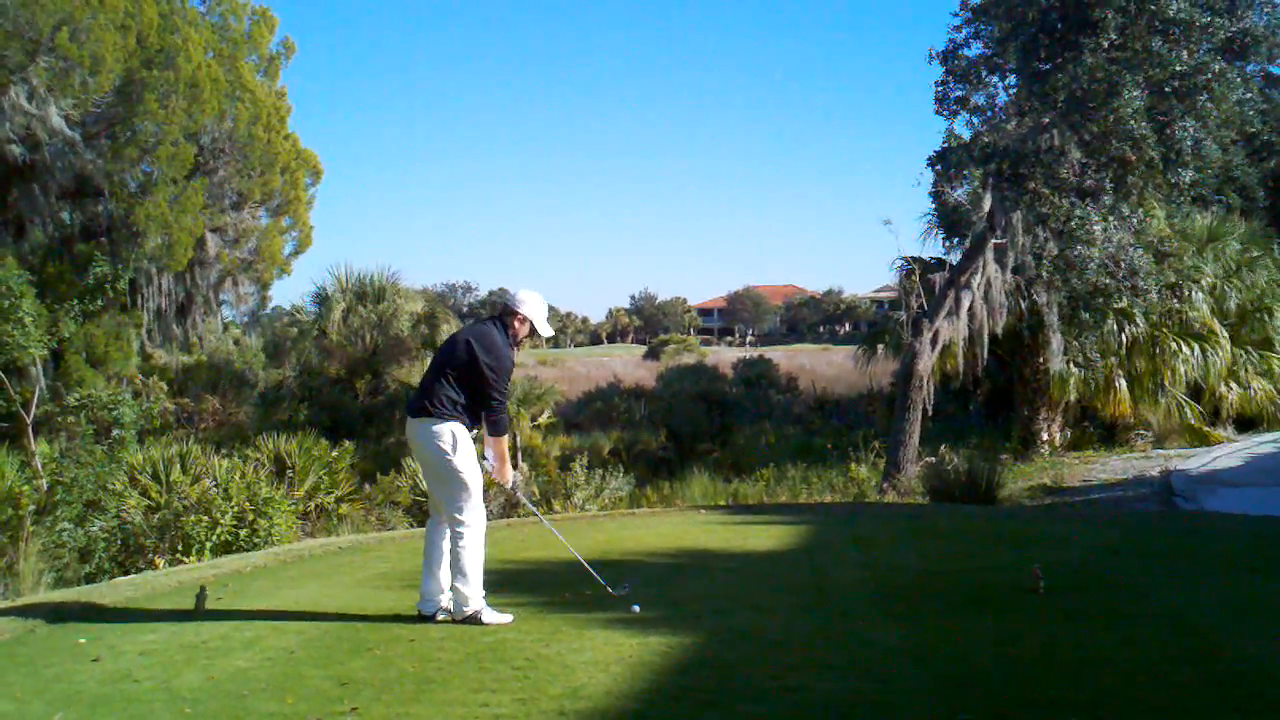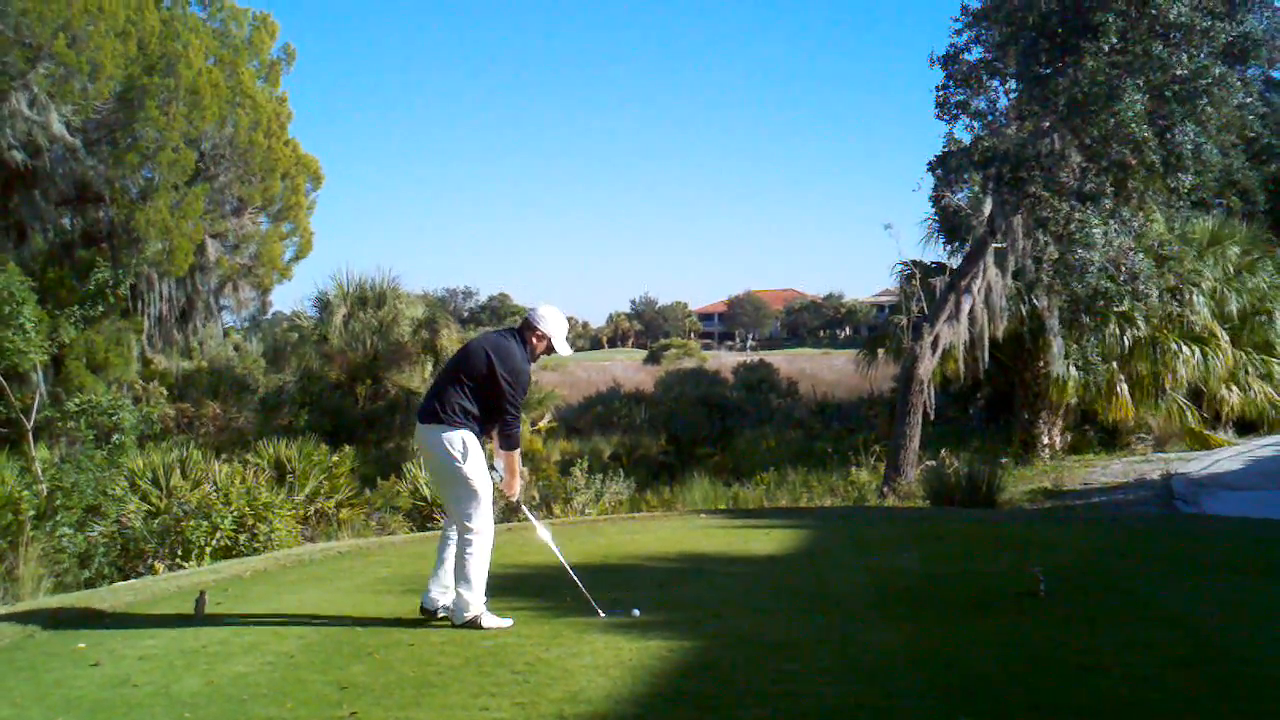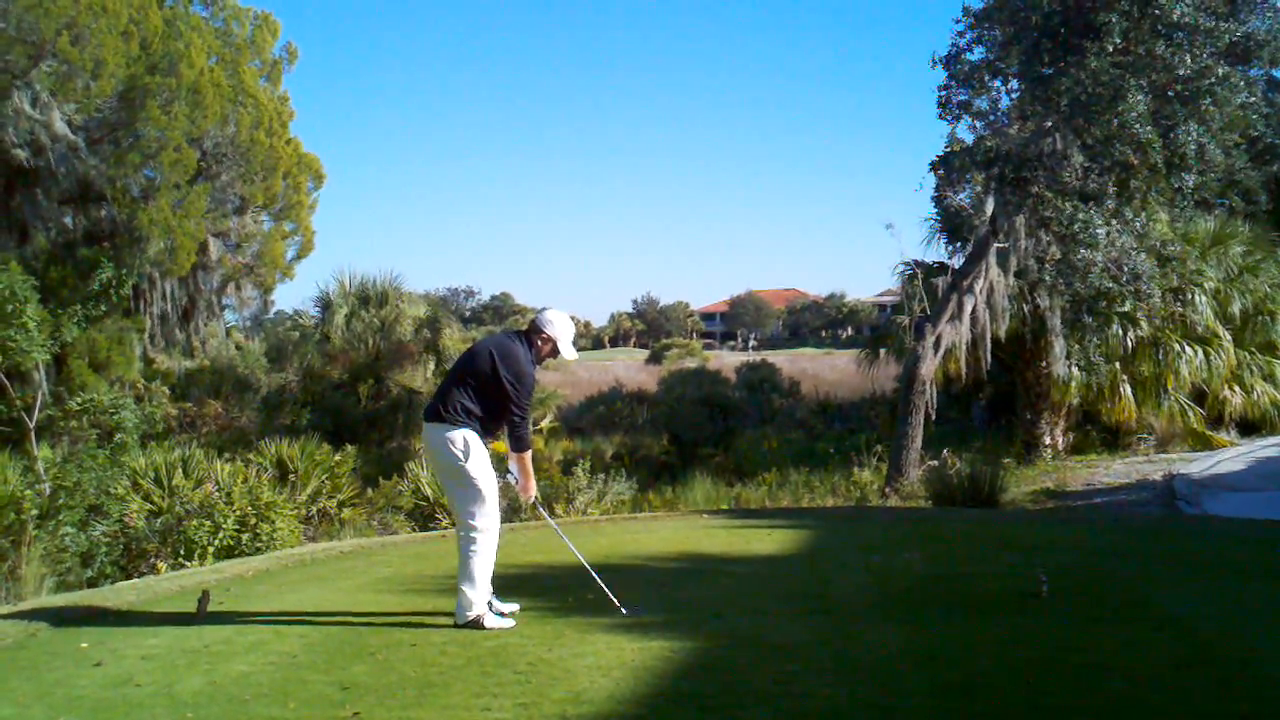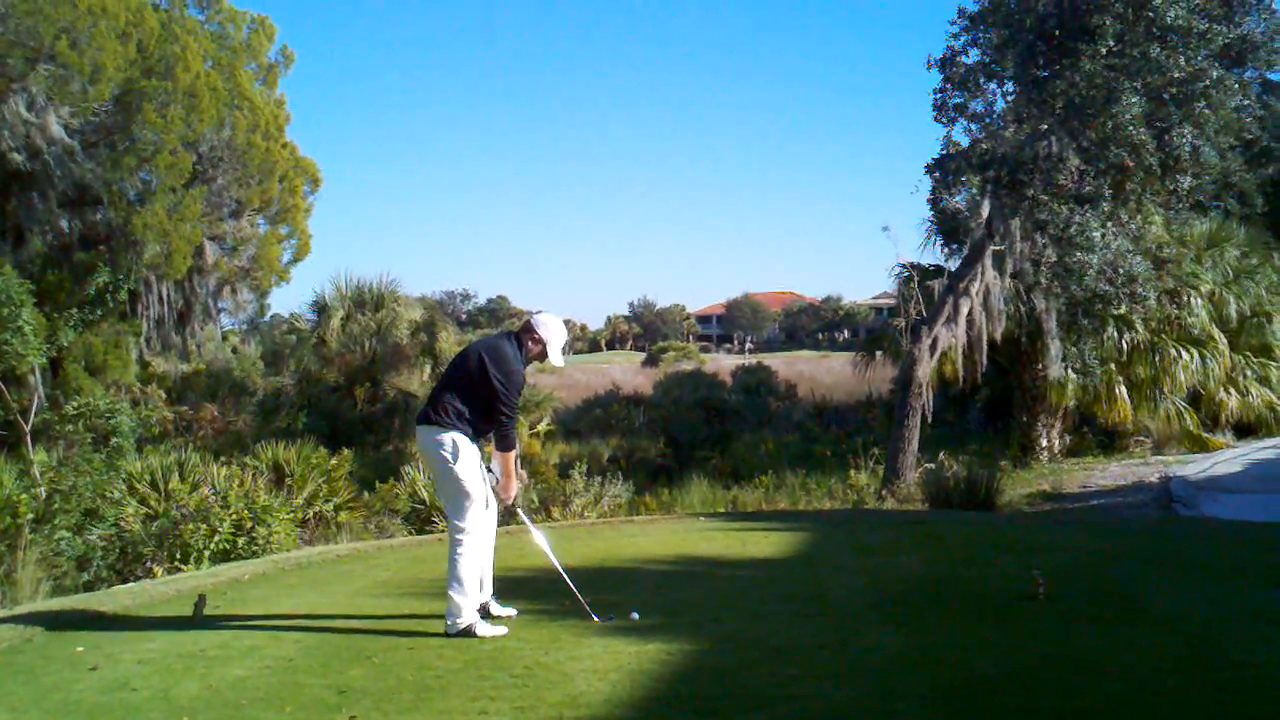
dt=0.5s
person 1, frame 1
left shoulder: (479, 333)
right shoulder: (497, 349)
right elbow: (496, 410)
left wrist: (490, 447)
right wrist: (503, 462)
left hip: (422, 425)
right hip: (443, 429)
left knee: (443, 516)
right knee: (468, 518)
left ankle: (433, 602)
right ankle: (469, 606)
person 1, frame 2
left shoulder: (495, 342)
right shoulder: (515, 362)
right elbow: (509, 424)
left wrist: (500, 457)
right wrist: (513, 475)
left hip: (431, 429)
right hip: (452, 435)
left knee: (458, 519)
right knee: (477, 524)
left ankle: (437, 599)
right ankle: (468, 611)
person 1, frame 3
left shoulder: (505, 344)
right shoulder: (518, 363)
left elbow: (507, 416)
right elbow: (518, 426)
left wrist: (515, 463)
right wrist: (527, 478)
left hip: (443, 430)
right hip: (457, 434)
left knee: (471, 520)
right knee: (484, 521)
left ankle: (480, 599)
right ankle: (472, 611)
person 1, frame 4
left shoulder: (496, 347)
right shoulder: (509, 363)
left elbow: (493, 418)
right elbow: (505, 426)
left wrist: (499, 469)
right wrist: (509, 478)
left hip: (442, 433)
right hip: (448, 437)
left knee: (483, 514)
right knee: (470, 526)
left ankle: (478, 598)
right ankle: (461, 620)
